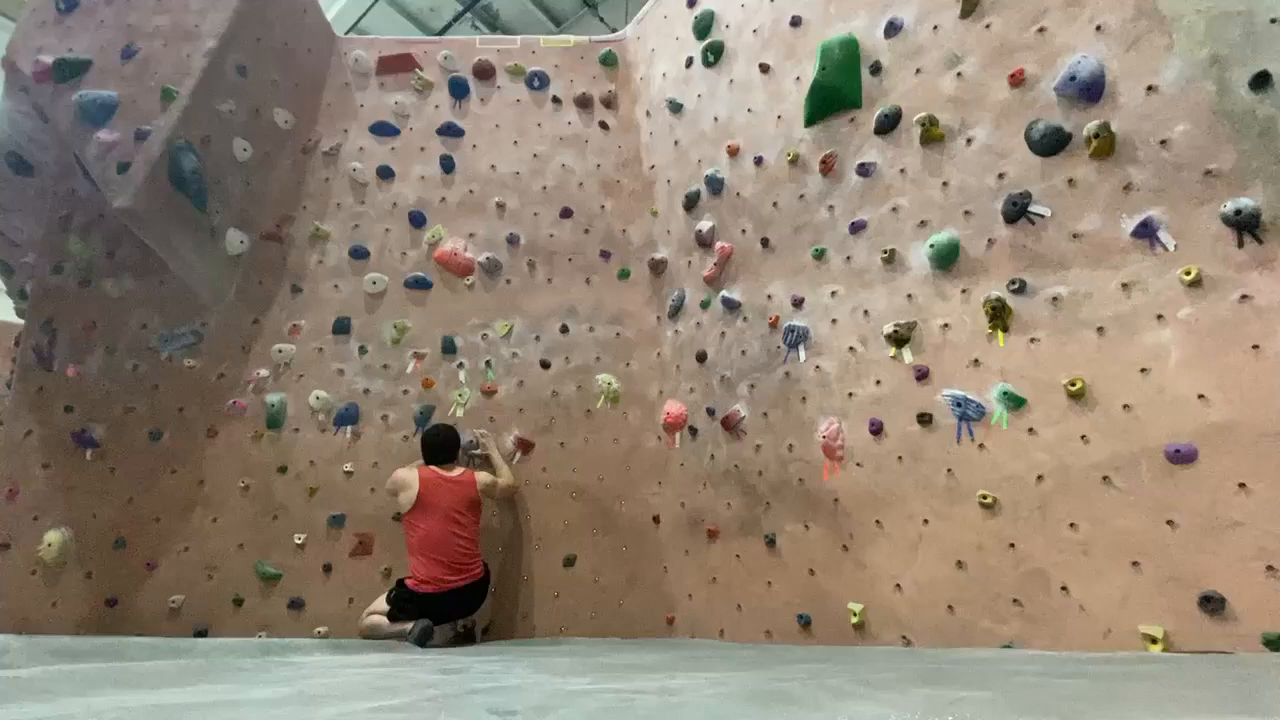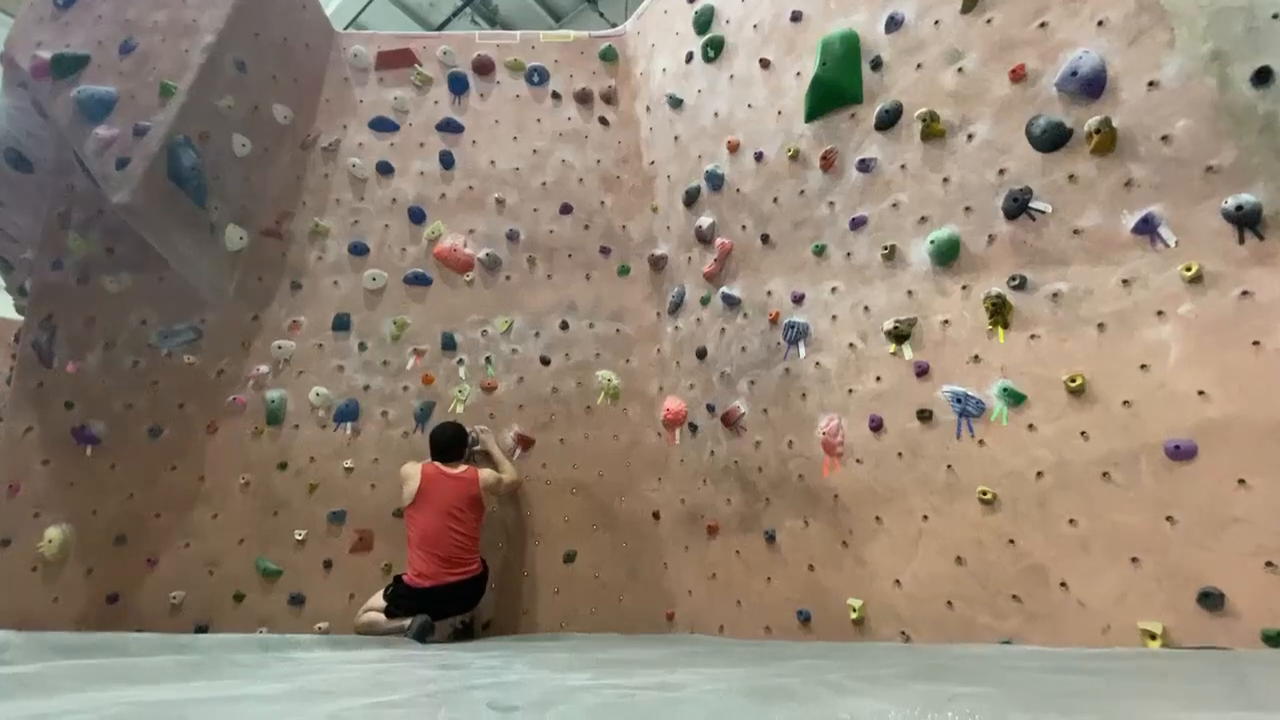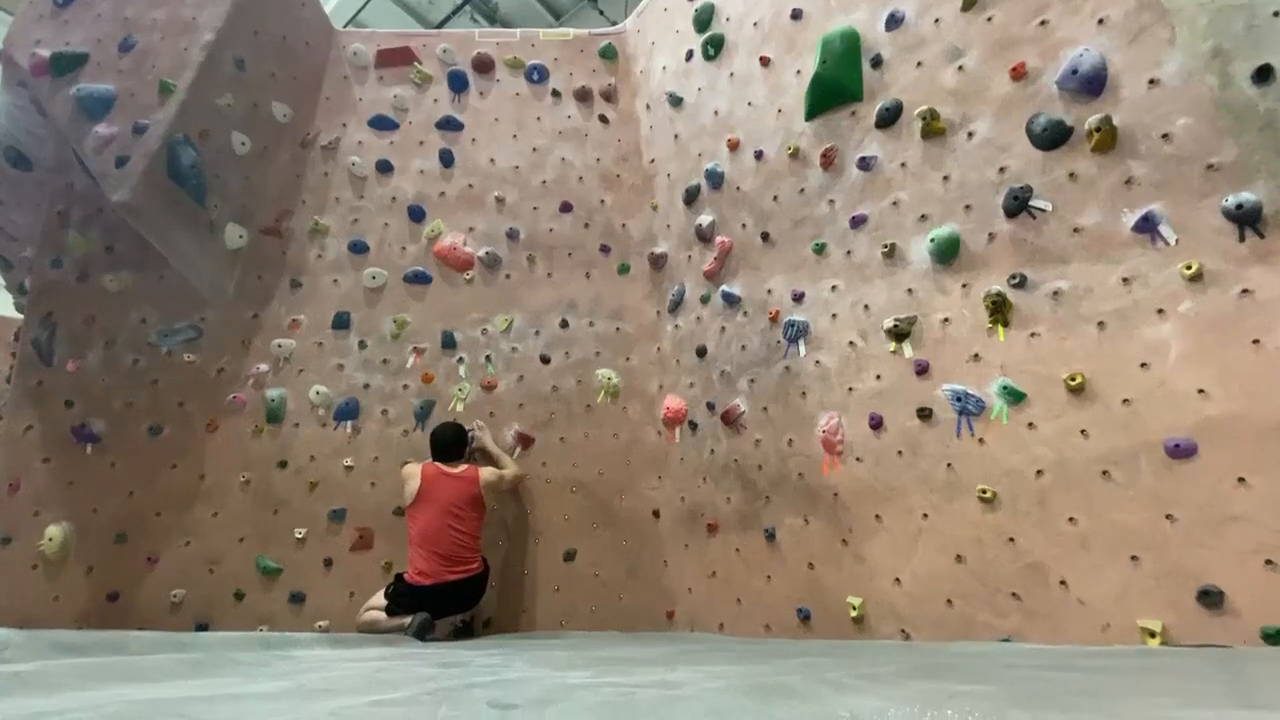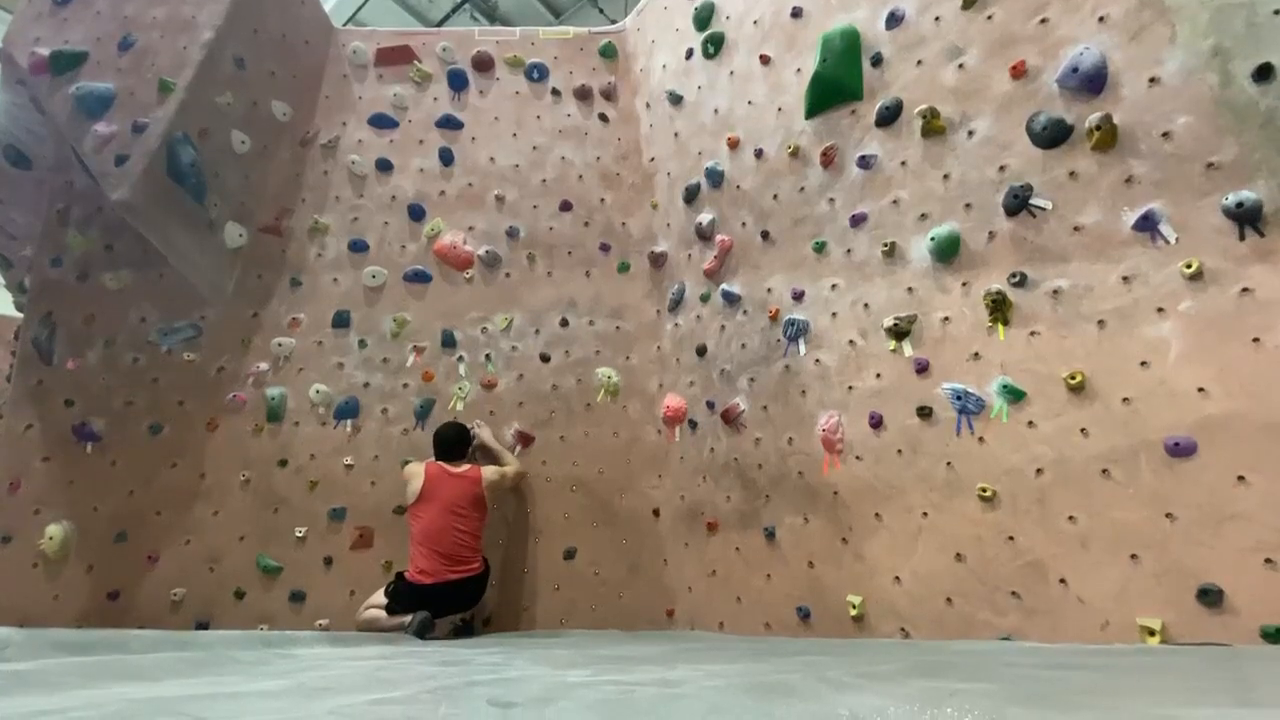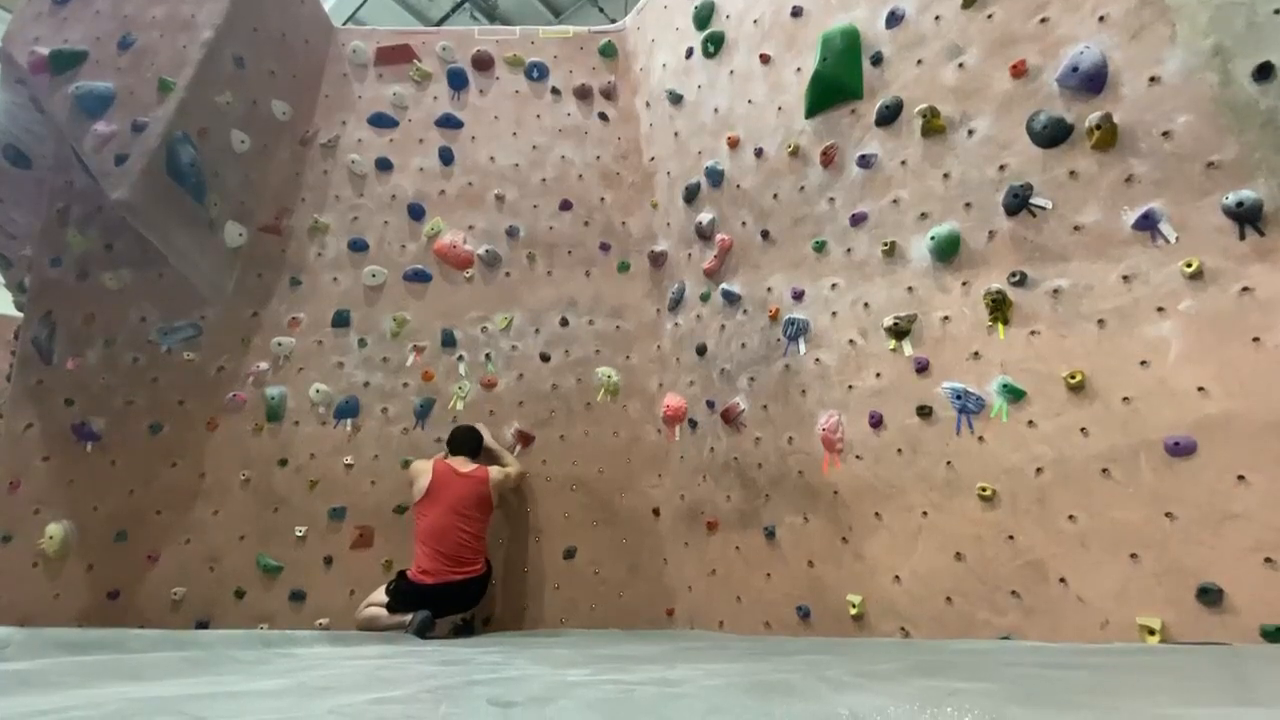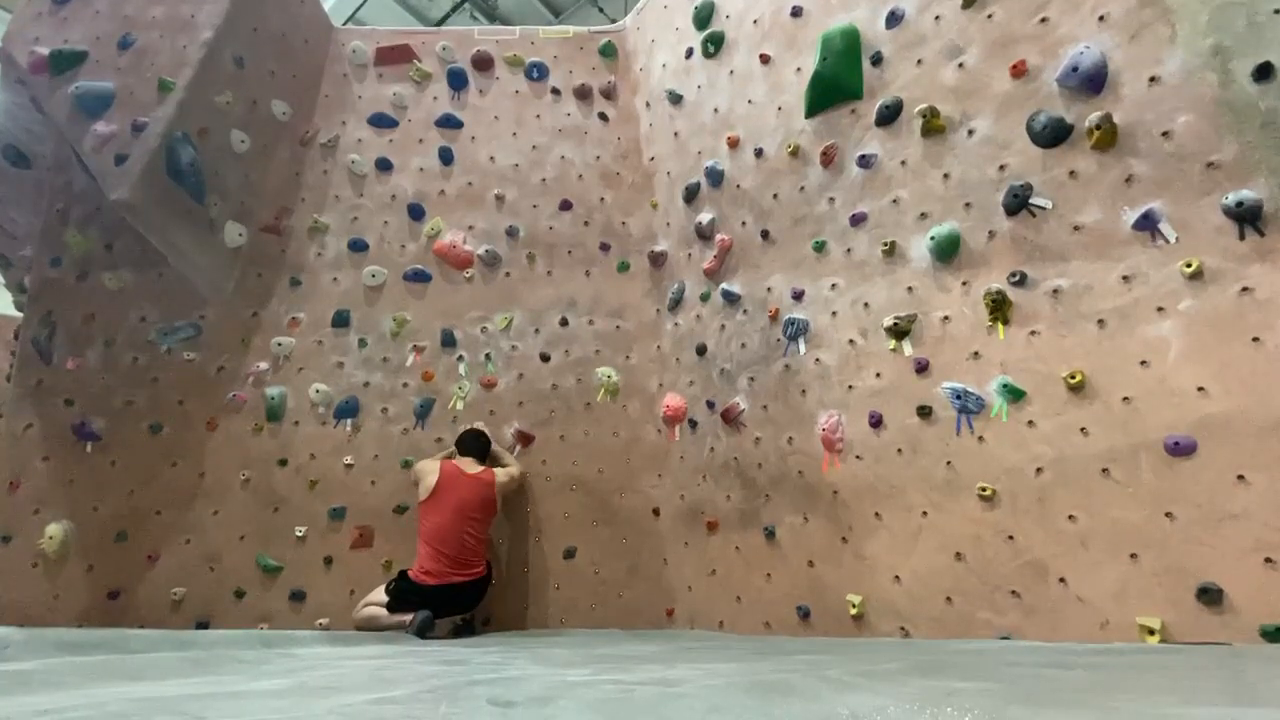
dt=0.4s
person 1, frame 1
left shoulder: (407, 479)
right shoulder: (478, 480)
right elbow: (510, 485)
left wrist: (428, 459)
right wrist: (492, 450)
left hip: (427, 596)
right hip: (473, 592)
left knee: (366, 624)
left ankle: (412, 628)
right ankle: (463, 625)
person 1, frame 2
left shoulder: (411, 473)
right shoulder: (482, 479)
right elbow: (513, 479)
left wrist: (446, 448)
right wrist: (491, 447)
left hip: (423, 591)
right hip: (471, 589)
left knee: (363, 620)
left ankle: (412, 623)
right ankle: (462, 621)
person 1, frame 3
left shoulder: (411, 474)
right shoulder: (483, 478)
right elbow: (515, 473)
left wrist: (448, 447)
right wrist: (488, 444)
left hip: (423, 590)
right hip: (471, 587)
left knee: (364, 619)
left ankle: (410, 621)
right ankle: (461, 621)
person 1, frame 4
left shoulder: (414, 473)
right shoulder: (485, 477)
right elbow: (516, 469)
left wrist: (450, 447)
right wrist: (489, 441)
left hip: (424, 588)
right hip: (471, 587)
left knee: (364, 617)
left ankle: (411, 620)
person 1, frame 5
left shoulder: (421, 470)
right shoulder: (492, 477)
right elbow: (516, 469)
left wrist: (452, 449)
right wrist: (489, 442)
left hip: (426, 587)
right hip: (473, 588)
left knee: (363, 616)
left ankle: (411, 619)
person 1, frame 6
left shoulder: (430, 471)
right shoulder: (497, 480)
right elbow: (515, 469)
left wrist: (453, 449)
right wrist: (488, 443)
left hip: (427, 588)
right hip: (473, 590)
left knee: (361, 615)
left ankle: (411, 619)
